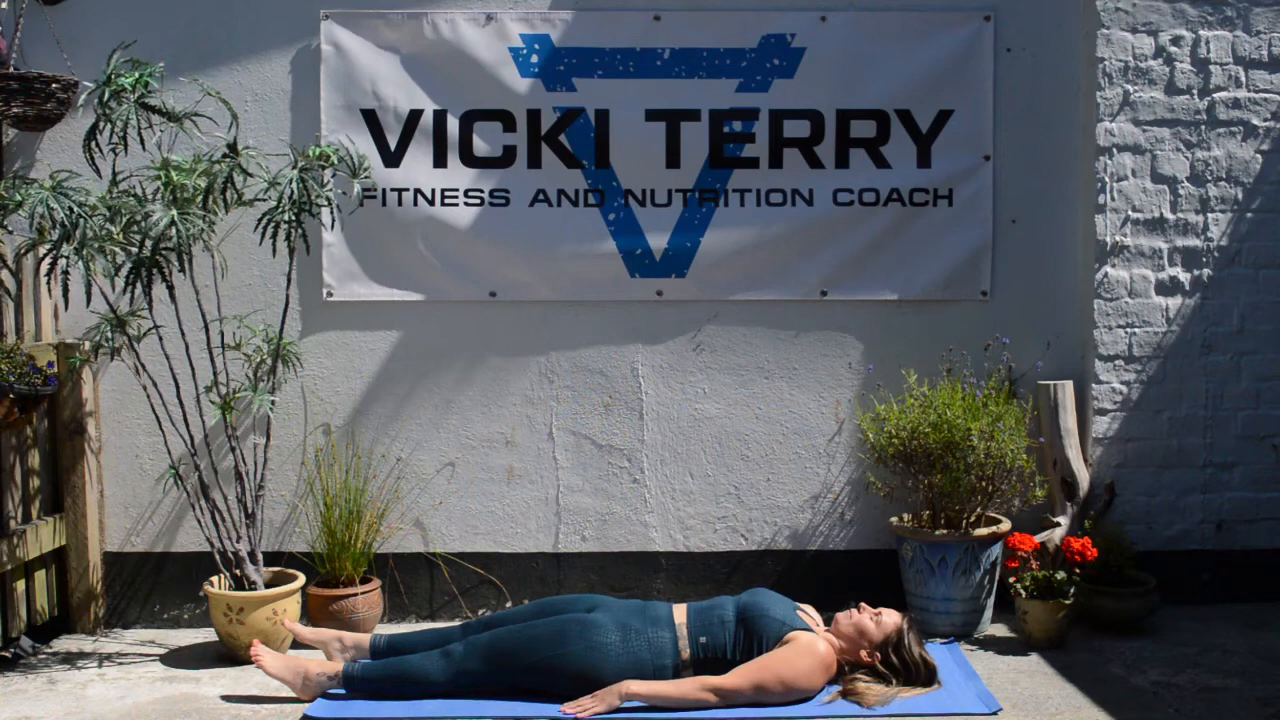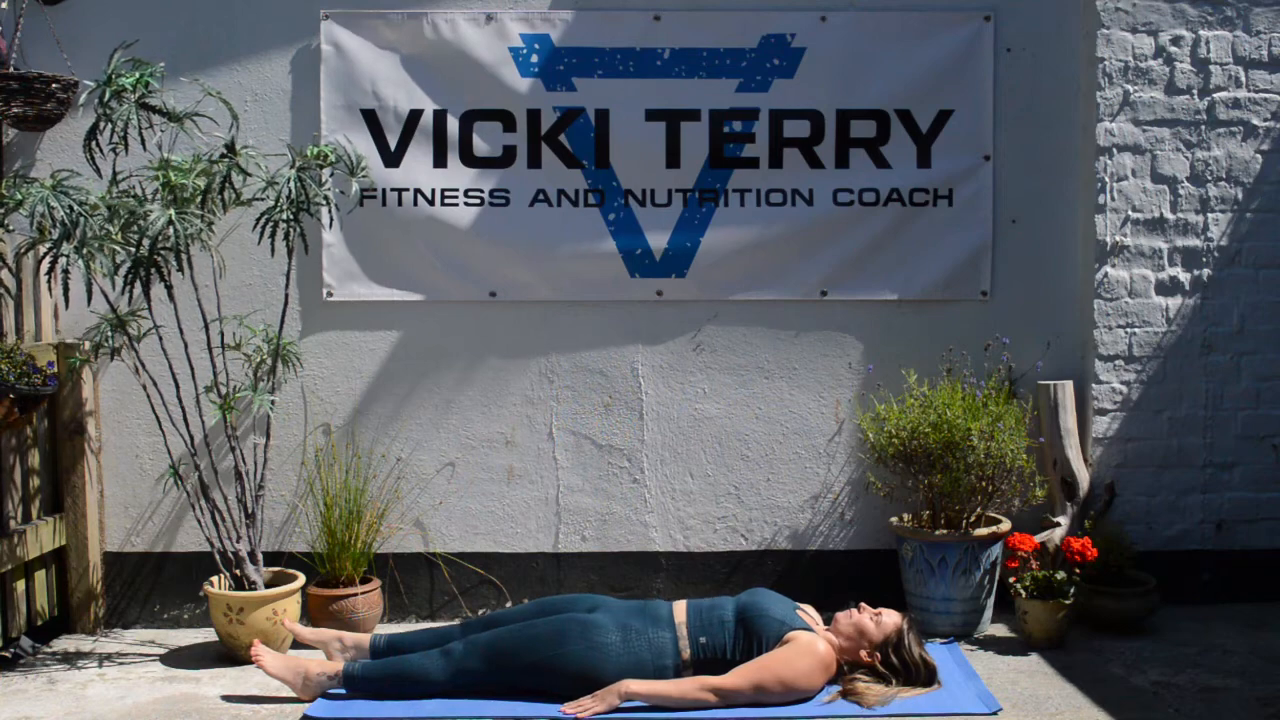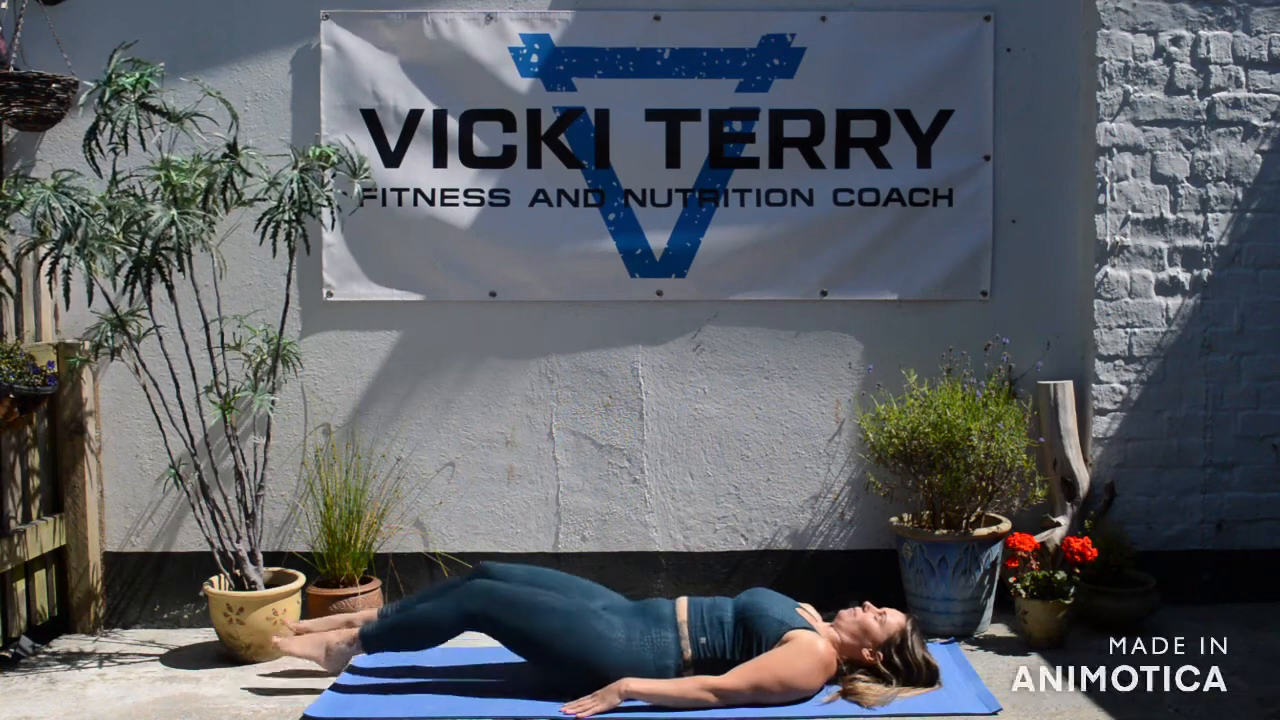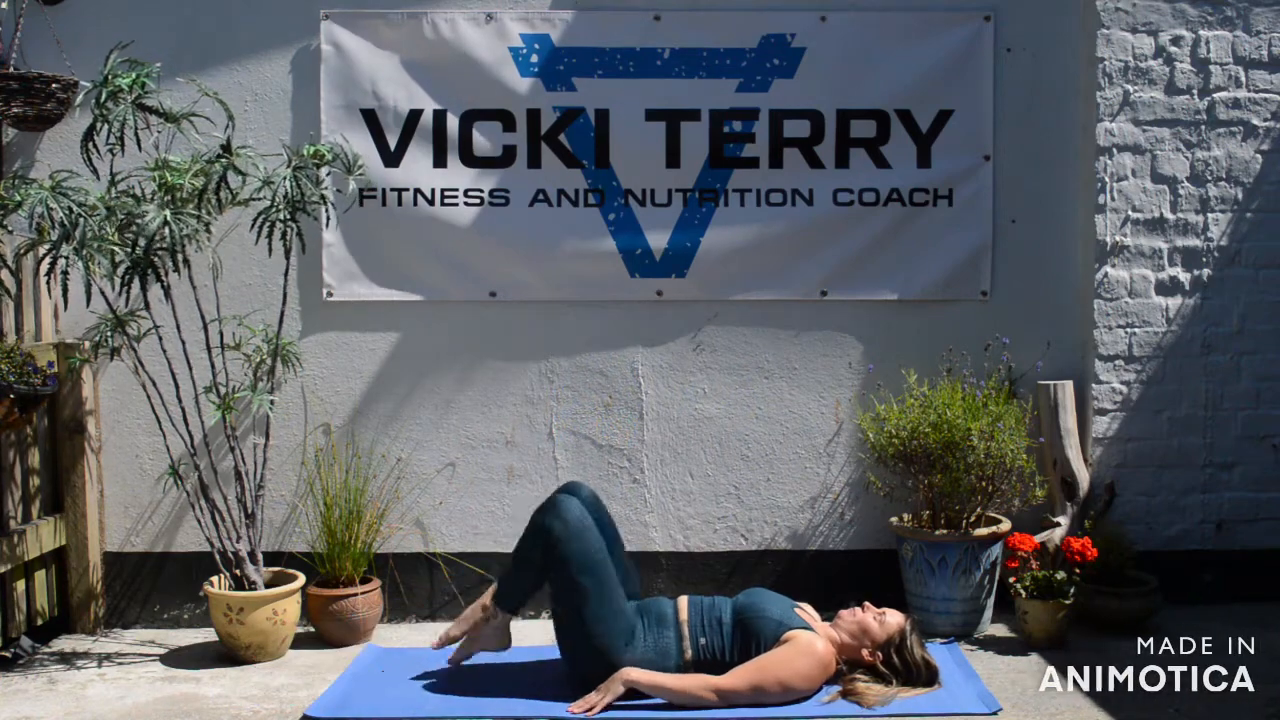
dt=0.4s
person 1, frame 1
left shoulder: (814, 662)
right shoulder: (808, 621)
left hip: (625, 652)
right hip: (638, 615)
left knee: (469, 663)
right knee: (483, 628)
right ankle: (356, 645)
person 1, frame 2
left shoulder: (813, 662)
right shoulder: (808, 619)
left hip: (625, 652)
right hip: (634, 613)
left knee: (467, 662)
right knee: (482, 626)
right ankle: (356, 645)
person 1, frame 3
left shoulder: (813, 658)
right shoulder: (809, 619)
left hip: (626, 650)
right hip: (635, 614)
left knee: (480, 602)
right knee: (490, 575)
left ankle: (349, 642)
right ankle: (365, 619)
person 1, frame 4
left shoulder: (812, 658)
right shoulder: (808, 619)
left wrist: (630, 678)
left hip: (628, 654)
right hip: (646, 618)
left knee: (563, 514)
right knee: (576, 499)
left ankle: (493, 611)
right ankle: (494, 610)
